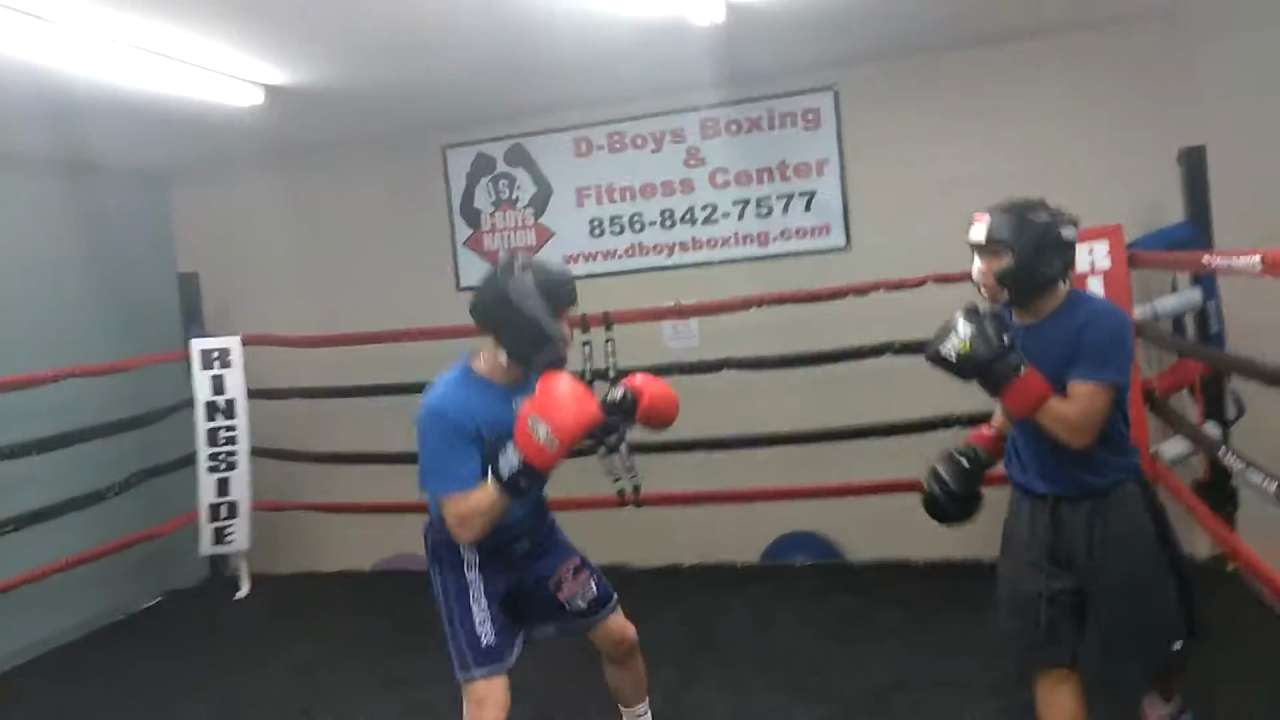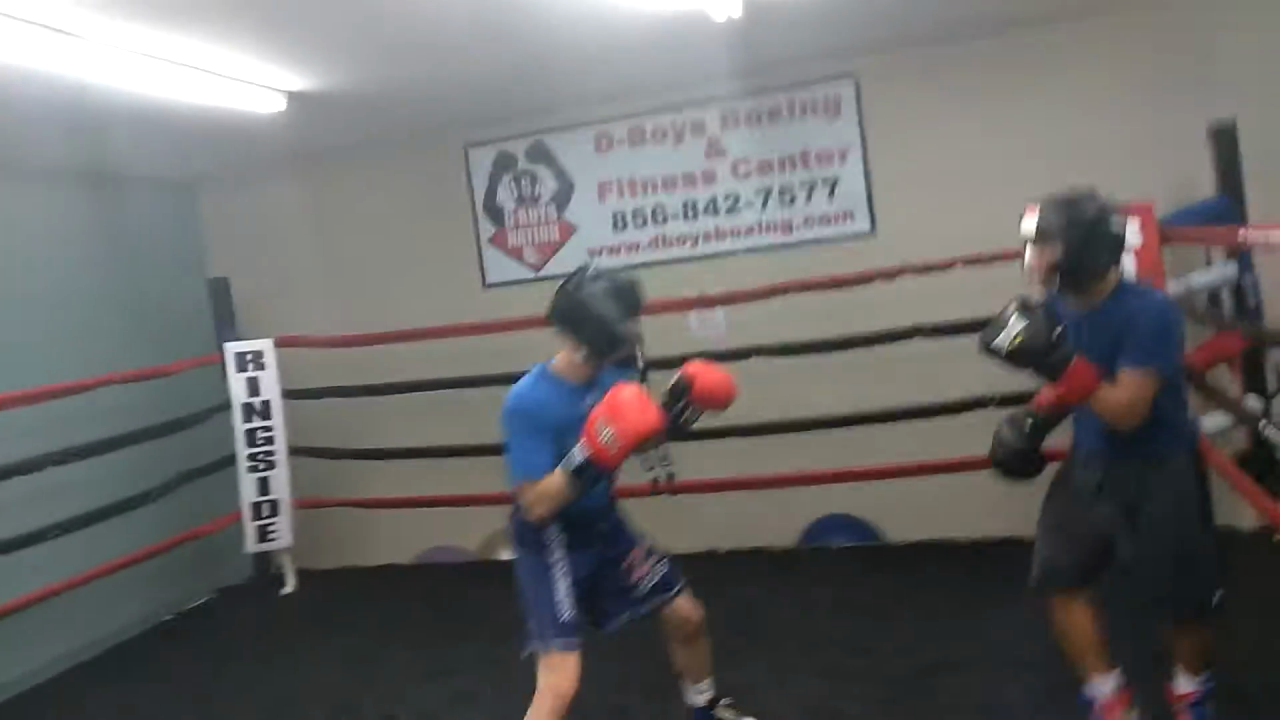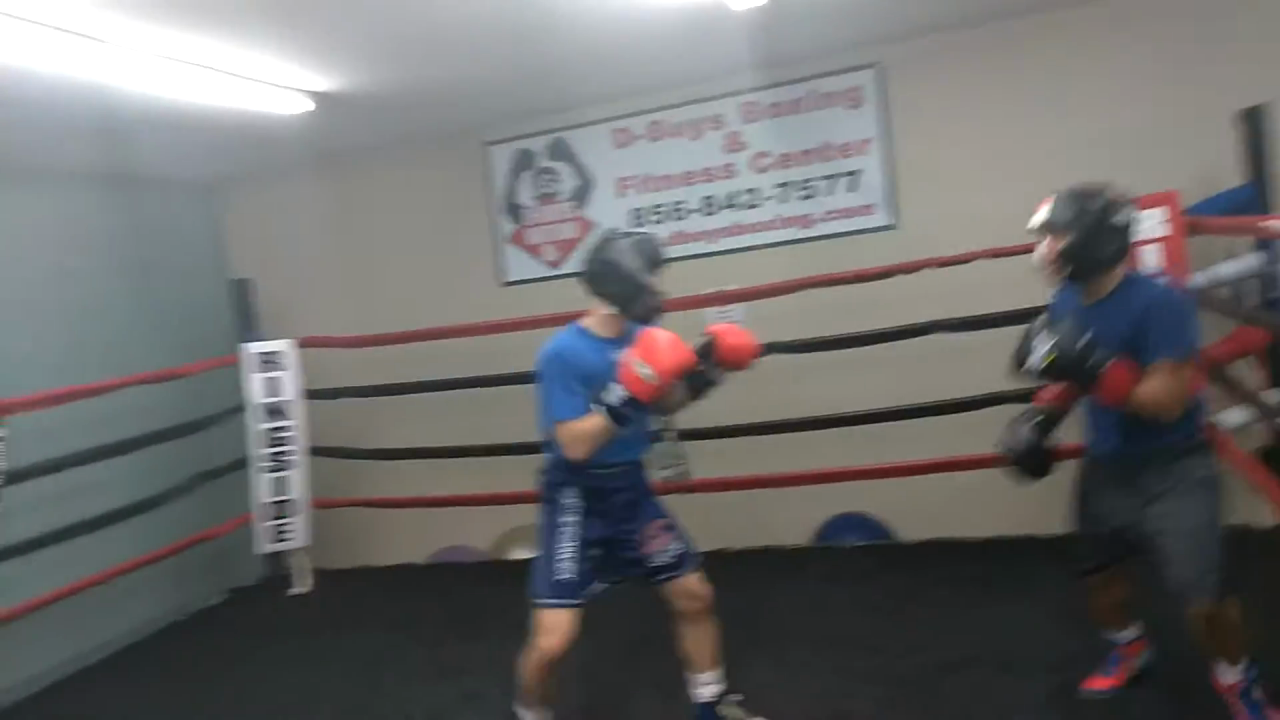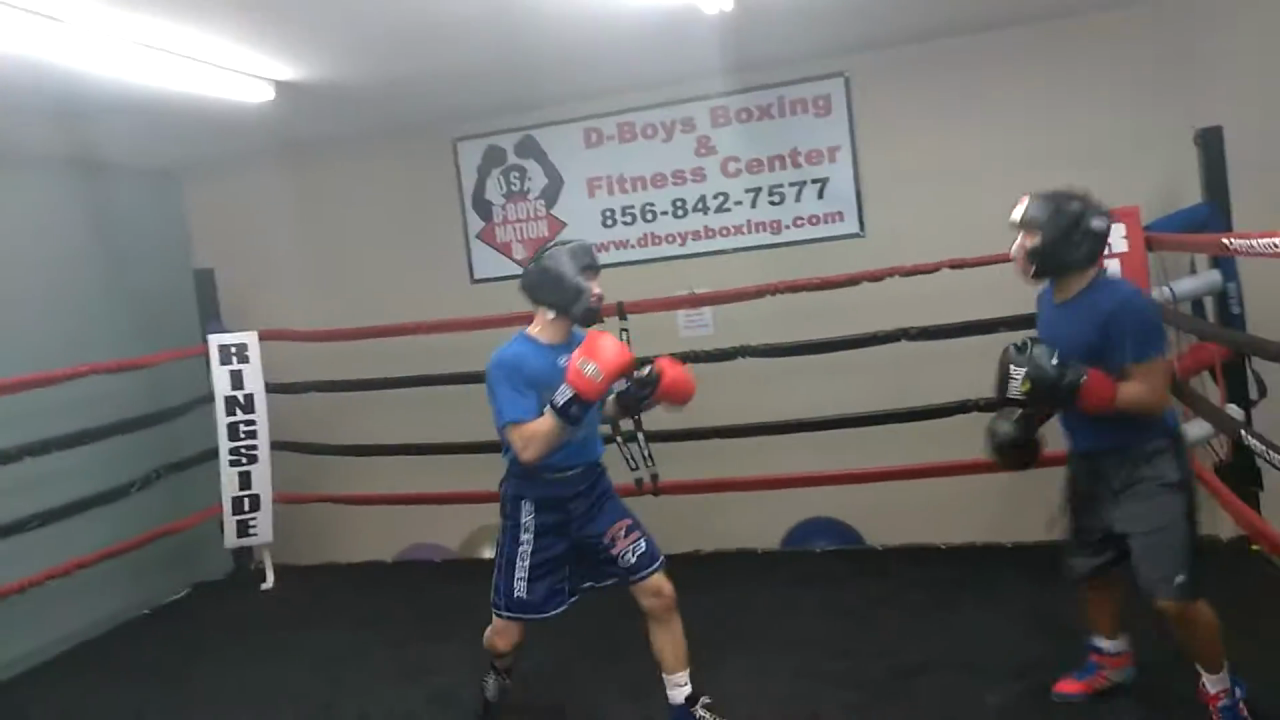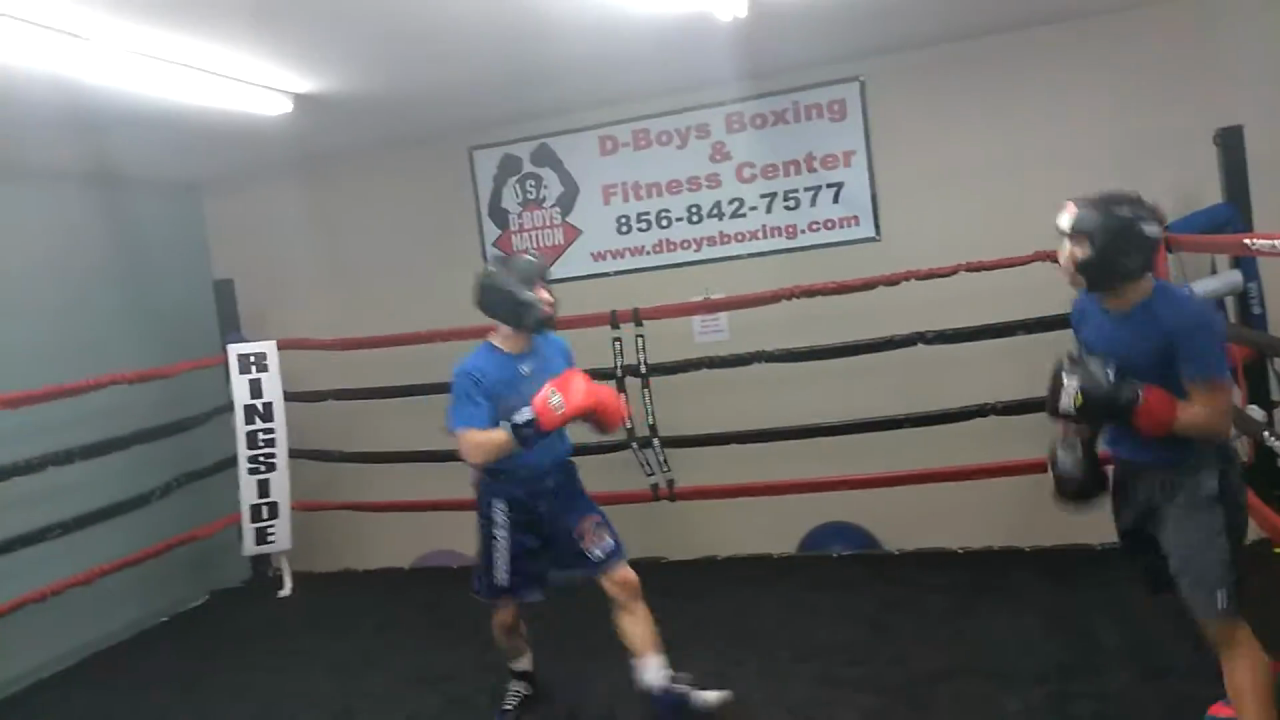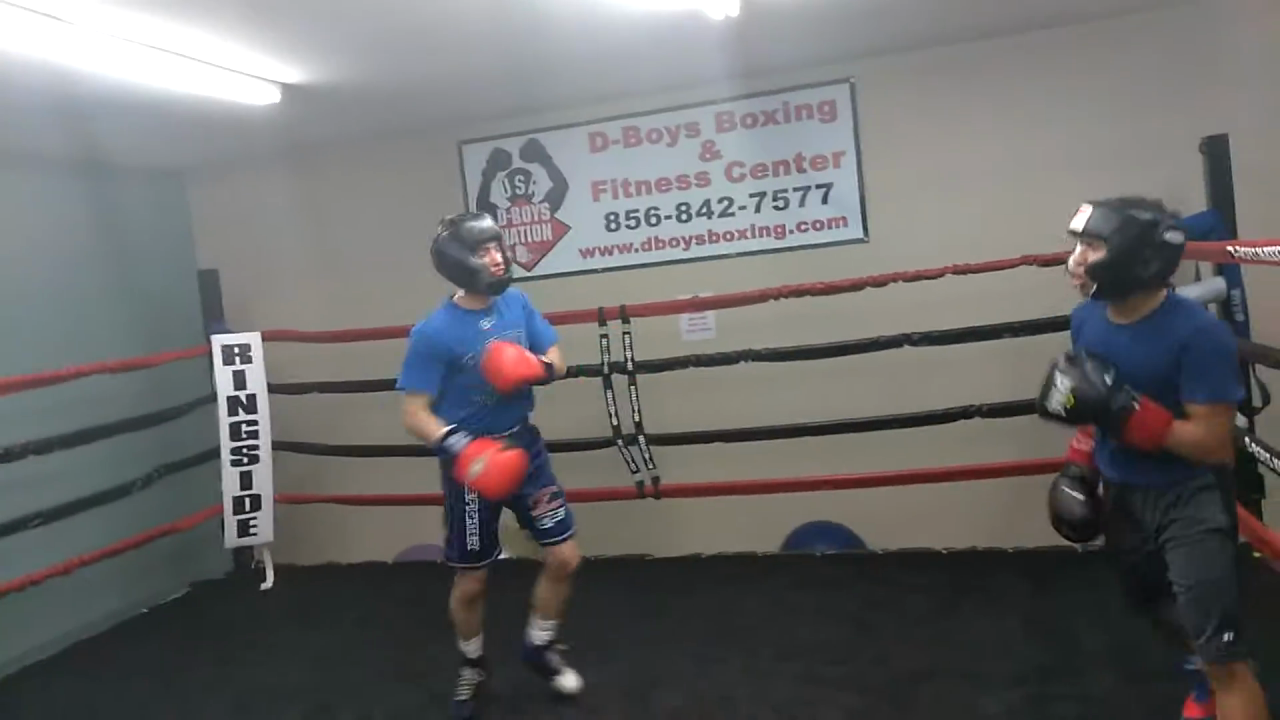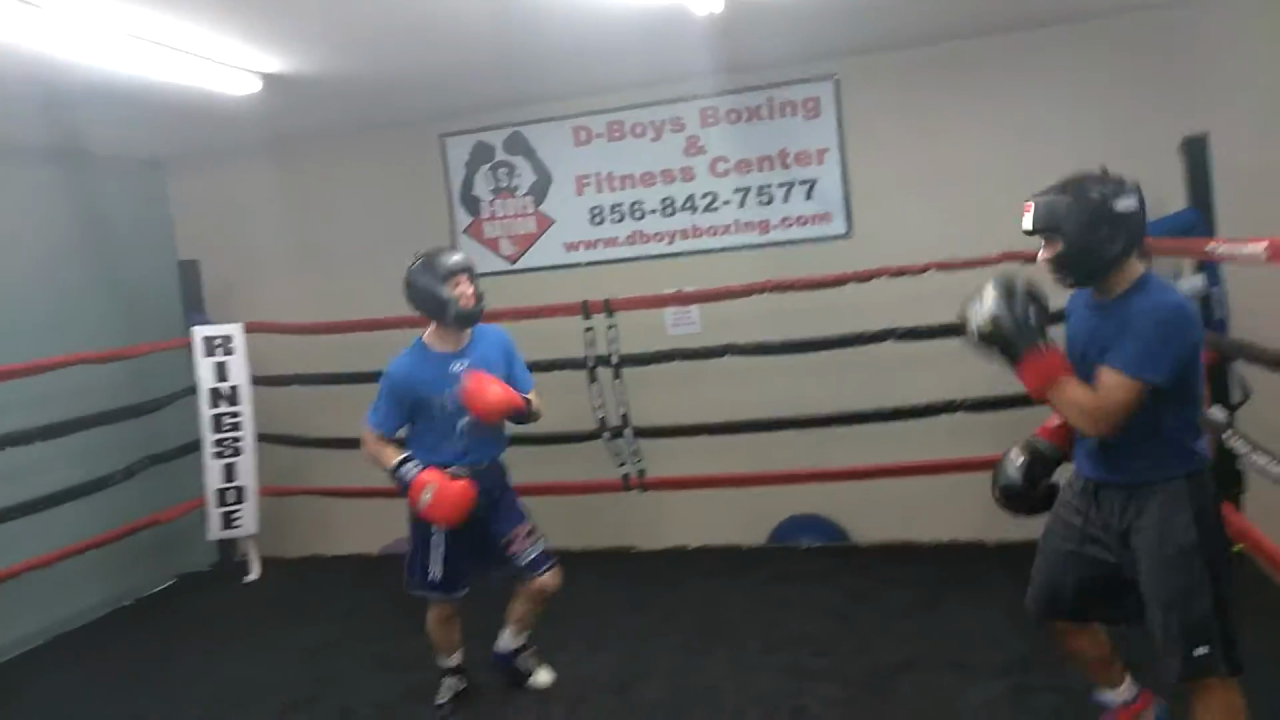
dt=0.2s
person 1, frame 1
left shoulder: (1100, 322)
right shoulder: (1001, 322)
left elbow: (1079, 428)
left wrist: (1002, 370)
right wrist: (975, 453)
left hip: (1112, 507)
right hip: (1035, 511)
left knee: (1154, 645)
right knee: (1050, 659)
person 1, frame 2
left shoulder: (1147, 311)
right shoulder: (1055, 303)
left elbow: (1128, 411)
left wrist: (1057, 361)
right wrist: (1036, 417)
left hip: (1160, 468)
right hip: (1092, 467)
left knee: (1184, 601)
right knee: (1059, 580)
person 1, frame 3
left shoulder: (1157, 303)
right shoulder: (1068, 300)
left elbow: (1170, 401)
left wrist: (1095, 369)
right wrist: (1044, 411)
left hip: (1174, 463)
right hip: (1108, 462)
left knee: (1202, 597)
right knee: (1097, 569)
right ankle: (1129, 648)
person 1, frame 4
left shoulder: (1124, 304)
right shoulder: (1049, 299)
left elbow: (1152, 396)
left wrist: (1072, 384)
right wrist: (1029, 409)
left hip: (1148, 462)
right hip: (1090, 462)
left knee: (1173, 595)
right knee: (1092, 568)
right ankle: (1111, 656)
person 1, frame 5
left shoulder: (1186, 317)
right shoulder: (1087, 308)
left elbow: (1215, 420)
left wrist: (1129, 403)
right wrist: (1081, 433)
left hip: (1194, 477)
right hip: (1134, 474)
left knee: (1219, 620)
right knee: (1179, 586)
person 1, frame 6
left shoulder: (1199, 333)
right shoulder: (1087, 319)
left elbow: (1213, 445)
left wrist: (1123, 412)
right wrist: (1079, 466)
left hip: (1191, 500)
right hip: (1124, 494)
left knee: (1221, 654)
right knee: (1158, 605)
right ankle: (1213, 677)
person 1, frame 7
left shoulder: (1163, 313)
right shoulder: (1085, 302)
left elbow: (1097, 416)
left wrist: (1027, 347)
right wrist: (1047, 444)
left hip: (1163, 501)
right hip: (1090, 490)
left knee: (1200, 662)
right knee: (1059, 610)
person 2, frame 1
left shoulder: (541, 369)
right shoulder: (445, 409)
right elbow: (465, 524)
left wrist: (611, 413)
right wrist: (521, 463)
left hip: (533, 534)
right hip: (469, 557)
left knee: (620, 638)
person 2, frame 2
left shoulder: (613, 372)
right shoulder: (528, 403)
left elbow: (635, 433)
right elbow: (536, 506)
left wrist: (675, 409)
right wrist: (588, 456)
left hip: (602, 526)
right hip: (550, 543)
left knee: (687, 618)
person 2, frame 3
left shoulder: (641, 335)
right shoulder: (563, 354)
left elbow: (666, 402)
right elbow: (576, 446)
left wrist: (705, 370)
right wrist: (625, 392)
left hip: (630, 490)
right hip: (575, 498)
left knee: (695, 596)
right knee: (553, 637)
person 2, frame 4
left shoulder: (585, 343)
right shoulder: (509, 362)
right elbow: (529, 447)
left wrist: (642, 390)
right wrist: (573, 394)
left hip: (591, 491)
right hip: (535, 504)
left knee: (659, 595)
right knee: (507, 636)
right ankle: (499, 672)
person 2, frame 5
left shoulder: (554, 349)
right shoulder: (473, 371)
right elbow: (473, 451)
left wrist: (593, 406)
right wrist: (533, 419)
left hip: (560, 486)
right hip: (508, 500)
left knee: (624, 583)
right knee: (506, 615)
right ankle: (523, 677)
person 2, frame 6
left shoulder: (516, 302)
right shoulder: (434, 333)
left elbow: (555, 361)
right elbow: (414, 415)
left wrist: (536, 368)
right wrist: (460, 448)
left hip: (524, 448)
right hip: (471, 463)
left knee: (564, 558)
right knee: (471, 582)
left ankle: (539, 646)
right ankle: (472, 666)
person 2, frame 7
left shoulder: (496, 341)
right shoulder: (406, 371)
left elbow: (533, 409)
right elbow: (375, 442)
left wrist: (513, 402)
right wrist: (414, 476)
left hip: (491, 484)
right hip: (442, 493)
left knee: (544, 582)
right knee: (443, 606)
left ankle: (509, 651)
right ankle: (453, 674)
